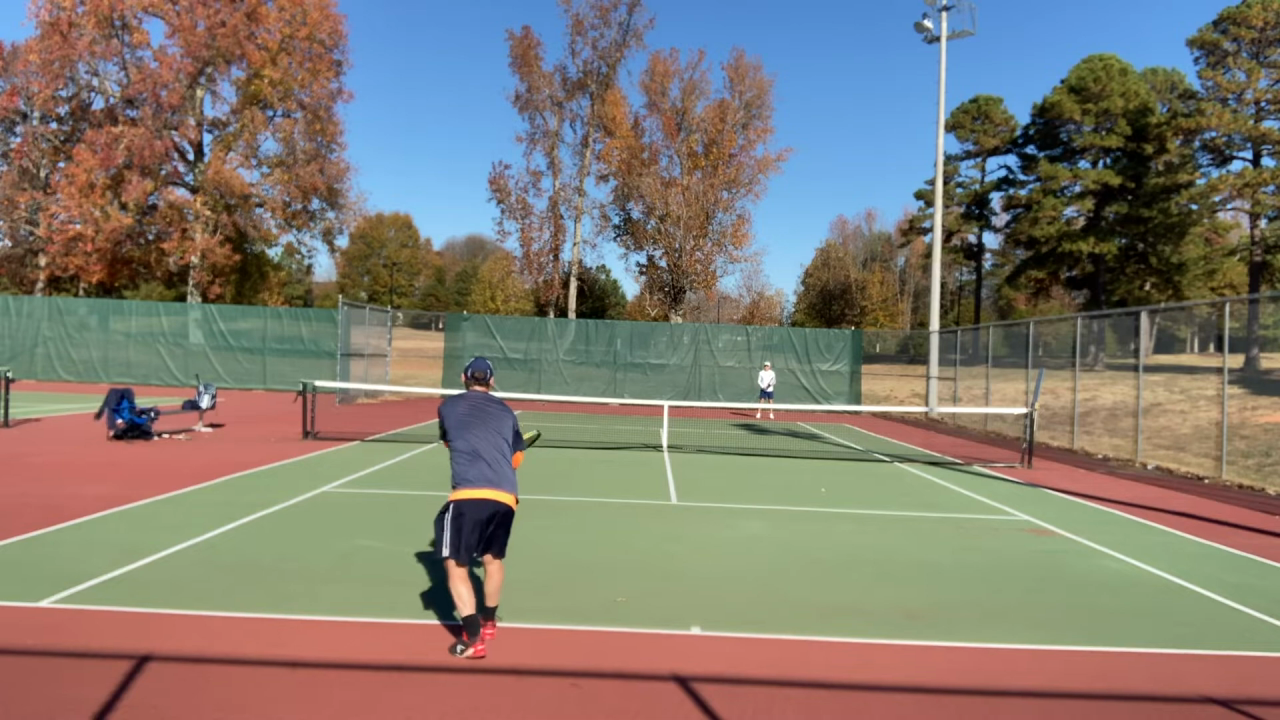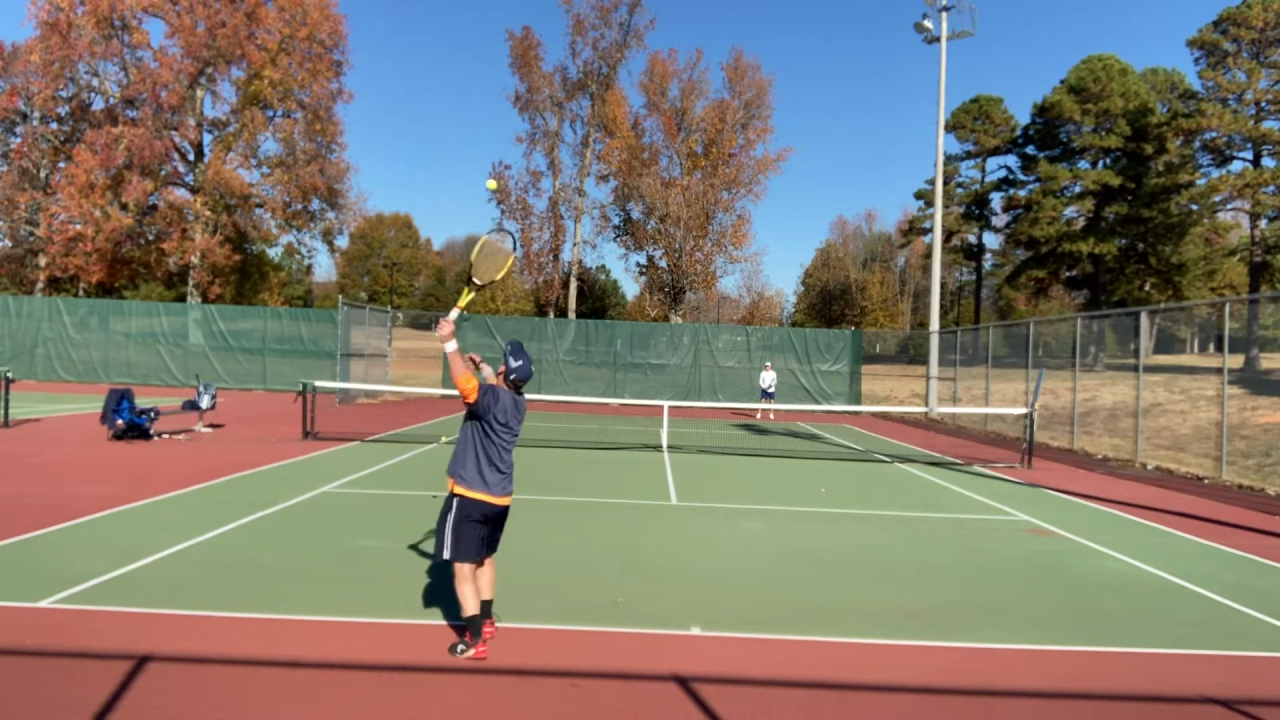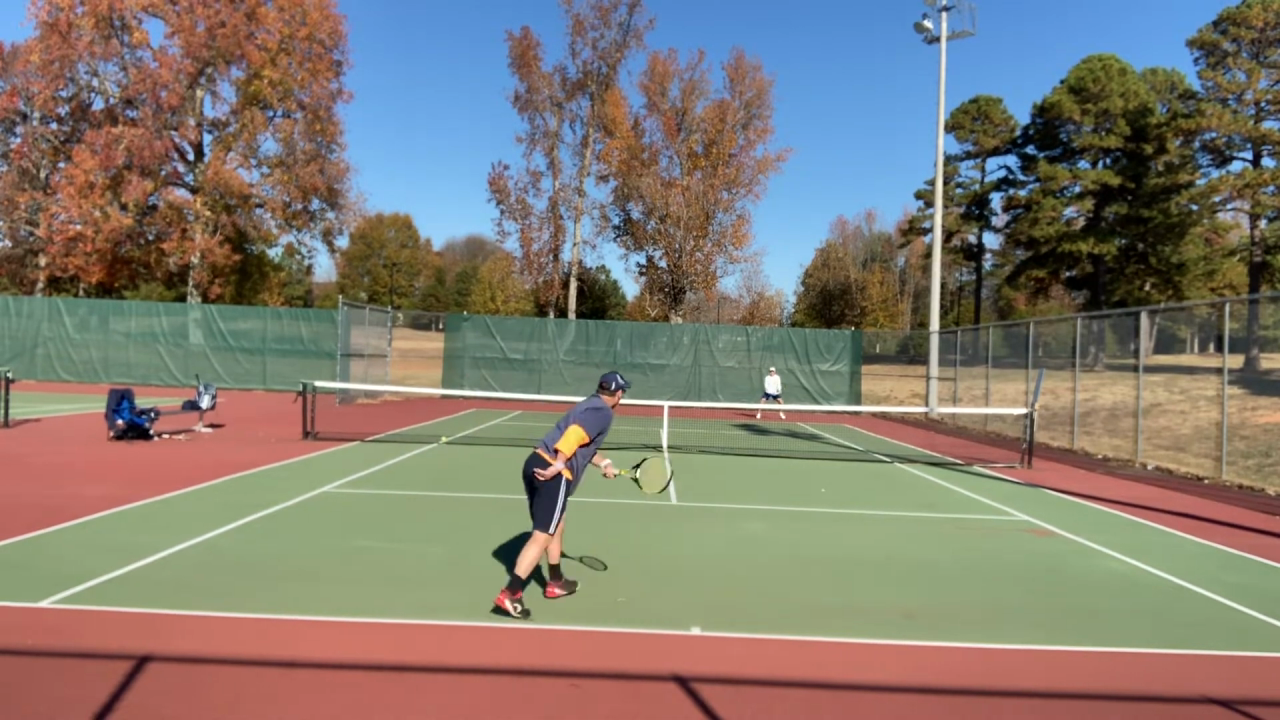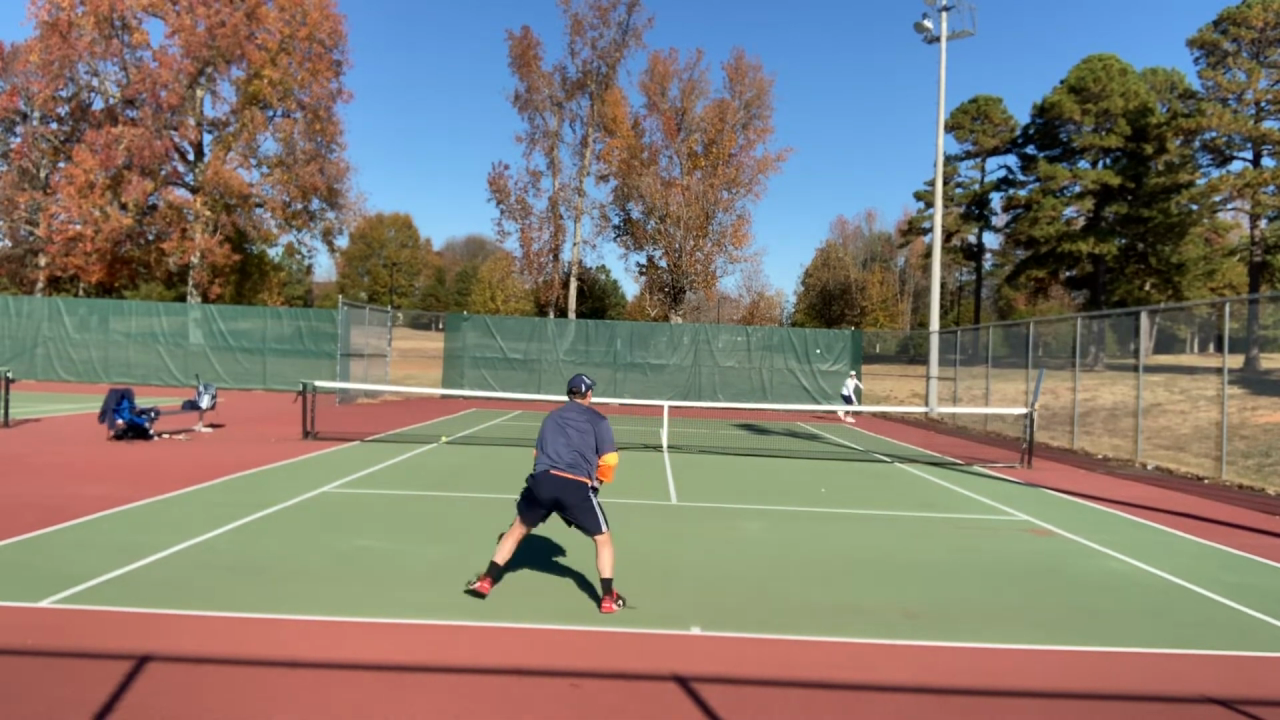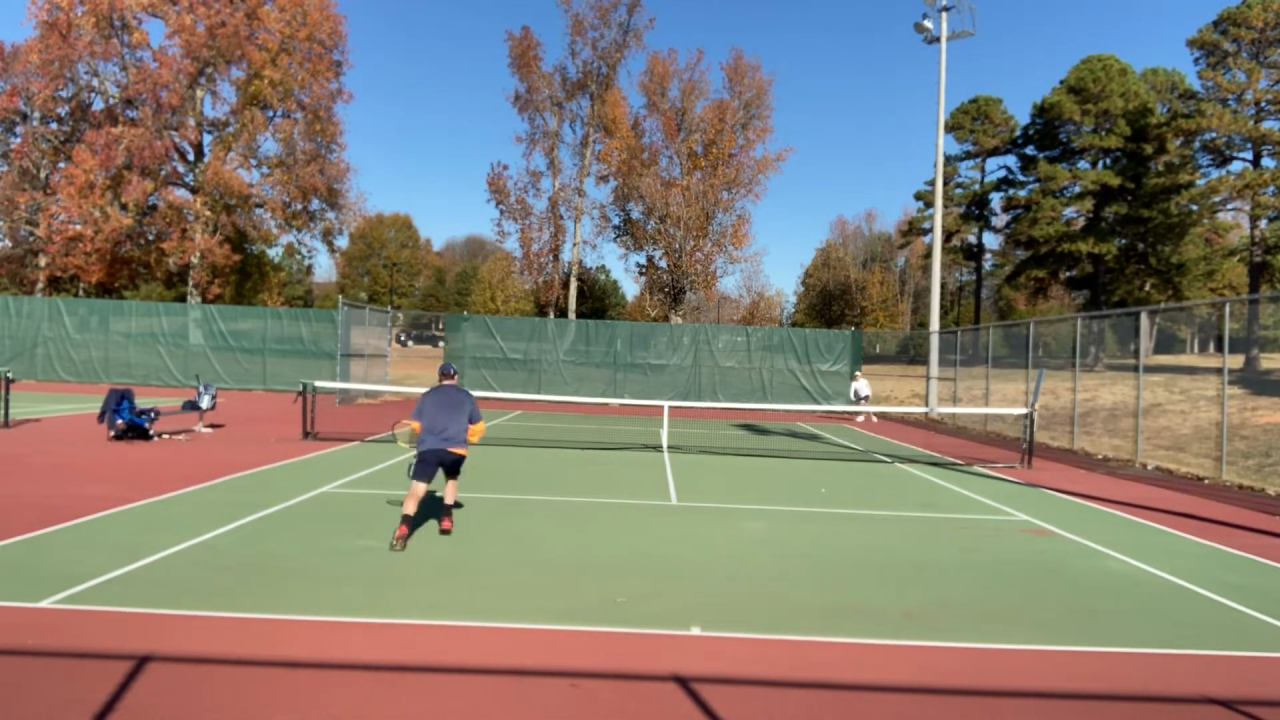
dt=1s
person 1, frame 1
left shoulder: (448, 407)
right shoulder: (505, 411)
right elbow: (517, 458)
left hip: (468, 496)
right hip: (505, 497)
left knee: (456, 567)
right knee: (494, 559)
left ankle: (473, 638)
right ankle: (488, 622)
person 1, frame 2
left shoulder: (492, 398)
right shoulder: (518, 400)
left elbow: (464, 382)
left wrist: (449, 343)
right wrist: (483, 366)
left hip: (469, 495)
right hip: (500, 497)
left knee: (463, 568)
right knee: (485, 560)
left ankle: (475, 639)
right ankle: (485, 620)
person 1, frame 3
left shoulder: (586, 405)
right shoulder: (603, 413)
right elbow: (574, 436)
left wrist: (604, 463)
right wrist: (556, 466)
left hip: (535, 462)
right hip: (552, 475)
left knee: (556, 526)
right knee: (543, 535)
left ankle: (555, 582)
right ankle: (510, 594)
person 1, frame 4
left shoulder: (552, 417)
right shoulder: (598, 420)
left elbow: (538, 453)
right elbow: (610, 460)
right wrist: (599, 480)
left hip: (542, 481)
right hip: (577, 486)
left knee: (515, 533)
right knee: (604, 540)
left ankle: (485, 582)
right ankle: (609, 598)
person 1, frame 5
left shoulder: (427, 396)
right shoulder: (467, 398)
left elbow: (415, 424)
right elbow: (478, 427)
right wrist: (468, 440)
left hip: (428, 450)
right hip: (454, 452)
left knee: (415, 492)
right knee: (452, 478)
left ankle: (404, 529)
right ankle: (447, 518)
